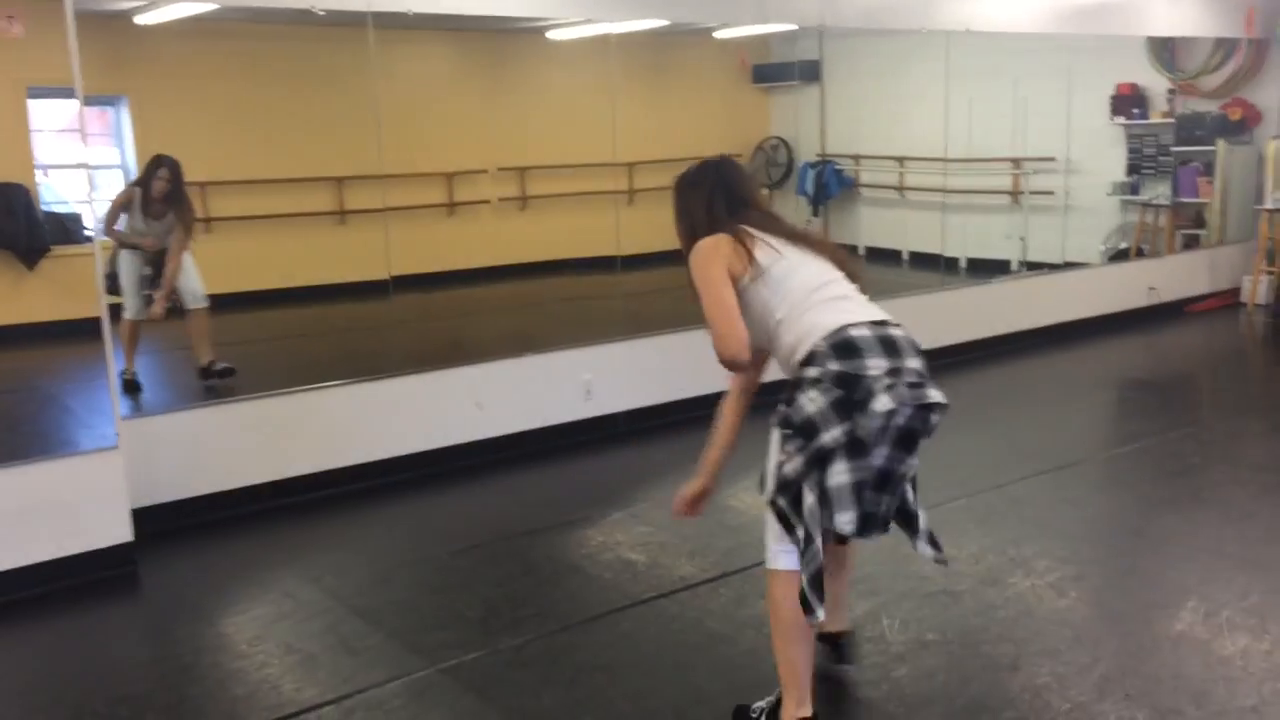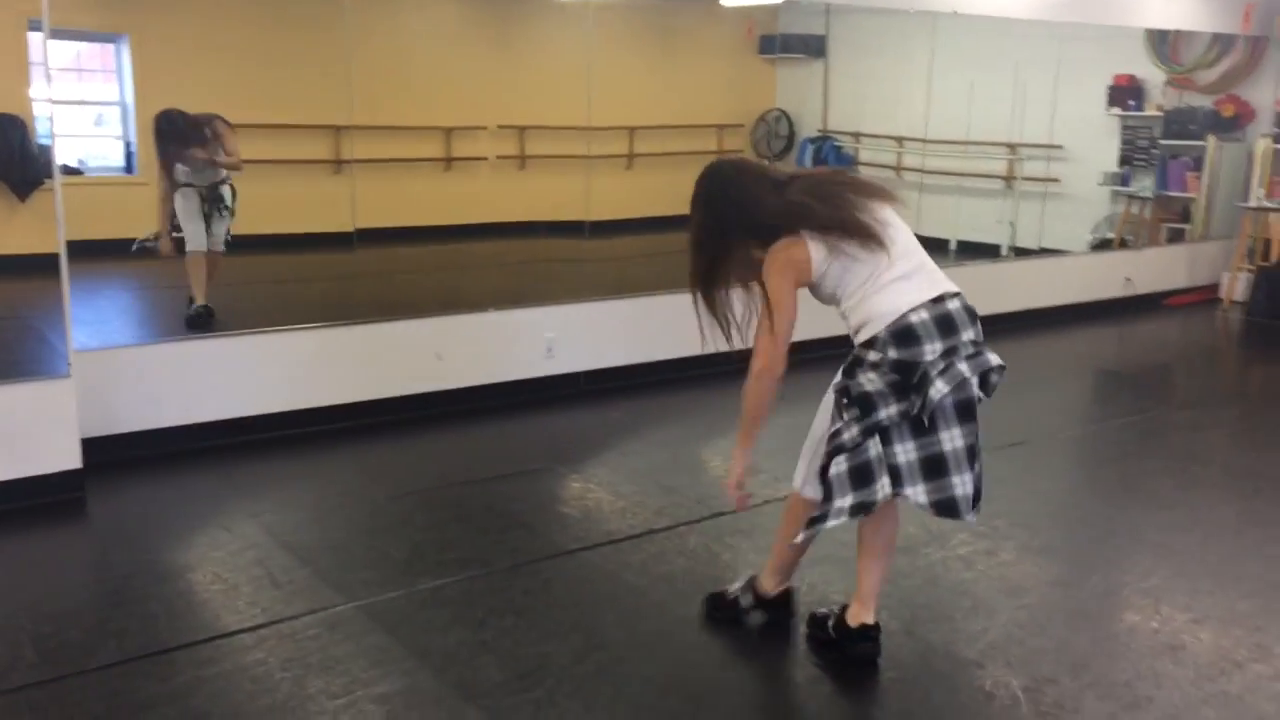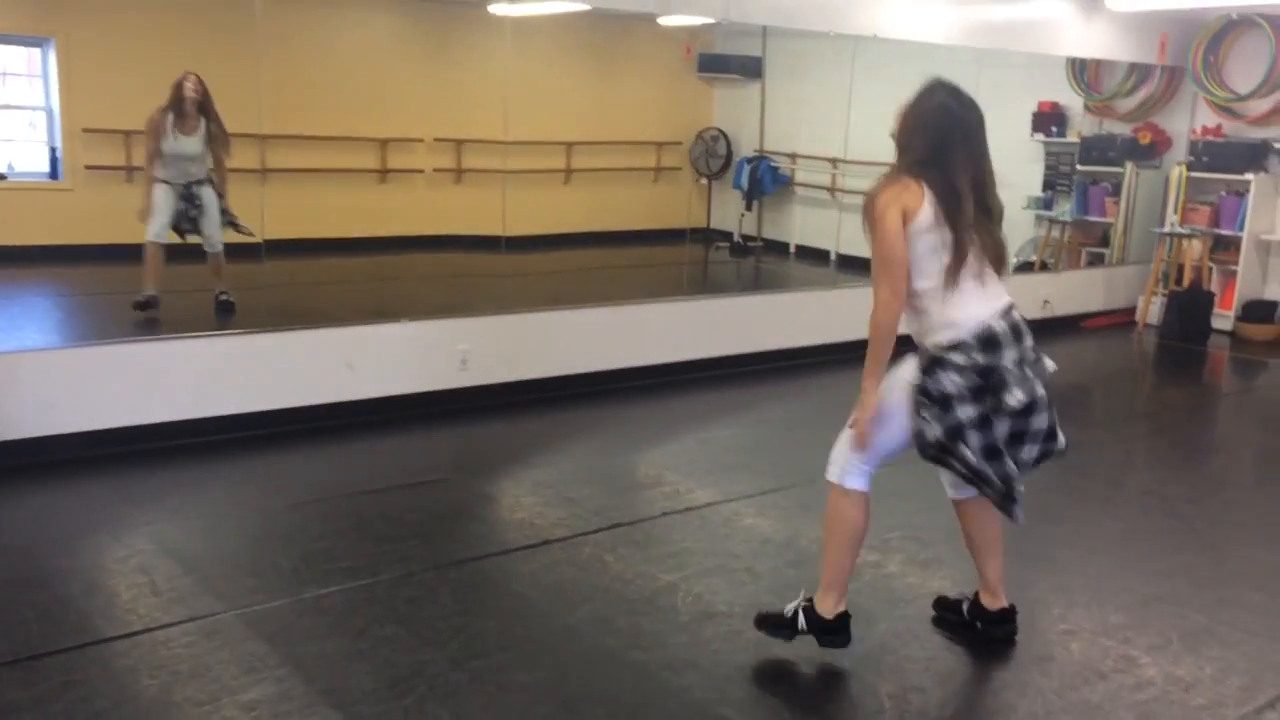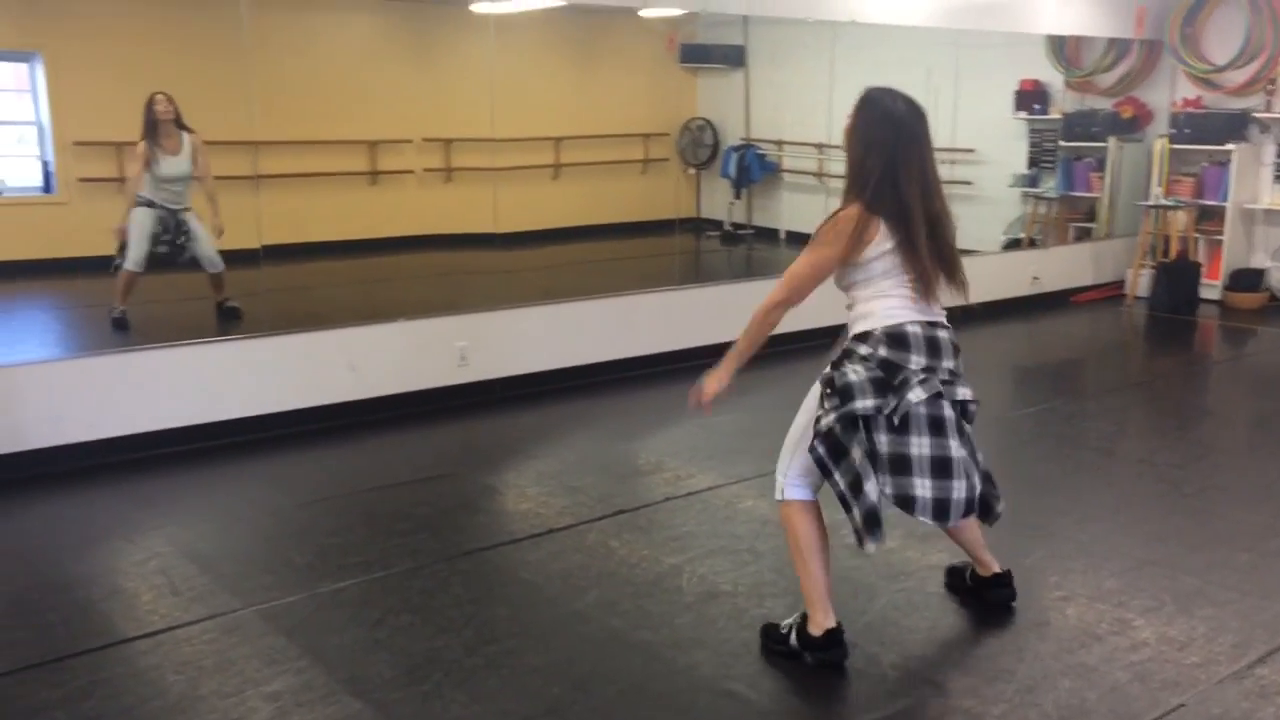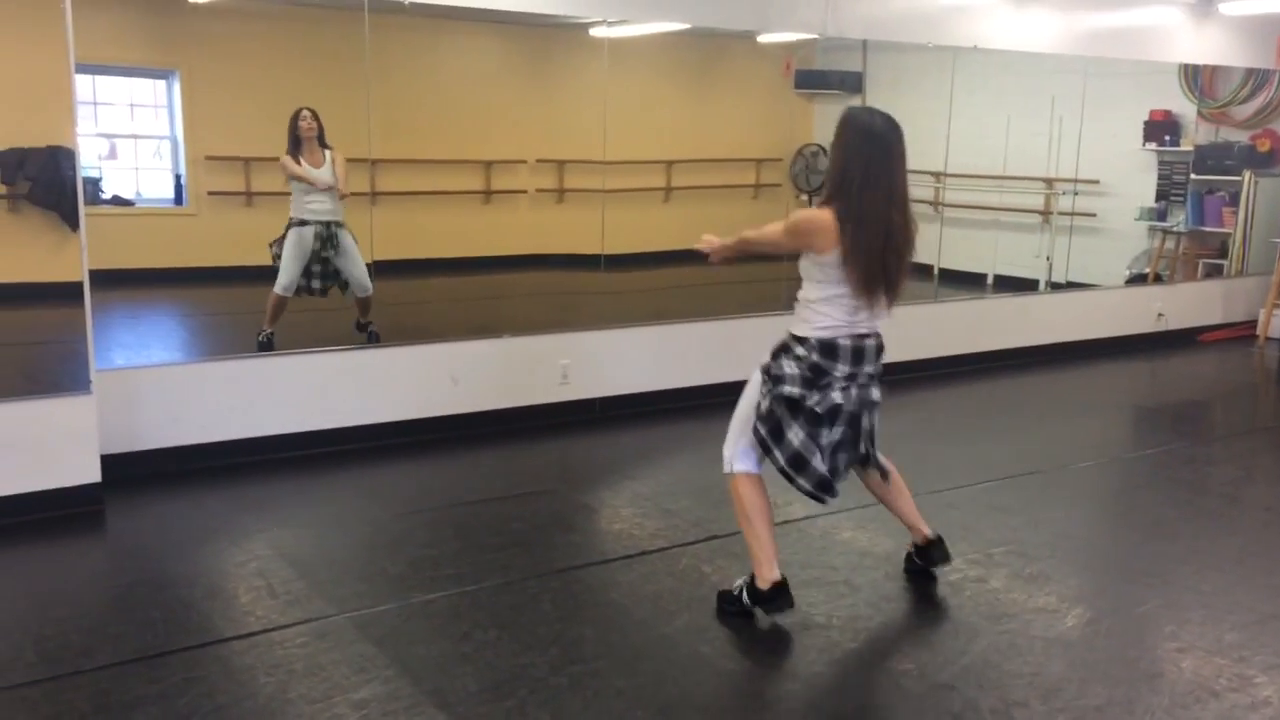
dt=1s
person 1, frame 1
left shoulder: (711, 249)
right shoulder: (783, 246)
left elbow: (732, 351)
right elbow: (746, 381)
left wrist: (758, 356)
right wrist: (706, 476)
left hip: (841, 372)
right hip: (899, 363)
left knee: (789, 542)
right knee: (824, 508)
right ankle: (833, 630)
person 1, frame 2
left shoulder: (786, 253)
right shoulder: (845, 196)
left elbow: (770, 364)
left wrist: (741, 453)
left hip: (895, 349)
right hip: (957, 325)
left knee: (819, 472)
right knee: (883, 479)
left ankle: (769, 591)
right ankle: (860, 621)
person 1, frame 3
left shoulder: (894, 194)
right shoulder: (968, 196)
left elbow: (891, 301)
left wrist: (870, 387)
left hip: (957, 360)
right hip: (1006, 341)
left knee: (849, 460)
right knee: (964, 477)
left ankle: (827, 611)
right ankle: (994, 606)
person 1, frame 4
left shoulder: (852, 221)
right shoulder: (925, 210)
left elbow: (780, 299)
left wrist: (724, 369)
left hip: (875, 358)
right hip: (938, 353)
left knee: (794, 485)
right knee: (929, 475)
left ankle: (819, 630)
right ankle: (991, 575)
person 1, frame 5
left shoulder: (817, 223)
right shoulder: (893, 224)
left elbow: (760, 239)
left wrist: (720, 248)
right wrist: (736, 244)
left hip: (808, 358)
right hip: (864, 357)
left knee: (740, 457)
right knee: (862, 454)
left ankle: (767, 583)
right ankle: (926, 540)
person 2, frame 1
left shoulder: (180, 209)
right shoulder: (131, 196)
left elbow: (176, 257)
right elbow: (109, 229)
left wrist: (162, 297)
right wrist: (142, 242)
left hip: (170, 249)
right hip: (135, 250)
left knee: (196, 296)
right knee: (134, 309)
left ankle: (206, 362)
right ankle: (128, 369)
person 2, frame 2
left shoulder: (214, 127)
right shoulder: (169, 148)
left elbow: (237, 162)
right elbow: (165, 191)
left wrist: (209, 159)
right wrist: (164, 235)
left hip: (218, 185)
right hip: (187, 187)
left knee: (217, 243)
right knee: (195, 241)
left ankle: (198, 298)
right ankle: (198, 304)
person 2, frame 3
left shoulder: (210, 125)
right shoulder: (159, 120)
left elbow: (219, 163)
right elbow: (150, 161)
left wrist: (223, 196)
right wrist: (147, 198)
left hip: (200, 185)
right hip: (166, 185)
left knee: (213, 240)
right knee: (155, 232)
left ankle: (221, 292)
right ankle: (150, 292)
person 2, frame 4
left shoulder: (193, 141)
right shoulder: (145, 147)
left elbow: (205, 178)
right elbow: (133, 181)
left wrist: (216, 215)
right wrist: (127, 219)
left hip: (180, 210)
right hip: (148, 207)
left knee: (212, 259)
right knee: (135, 257)
left ankle: (223, 302)
right ankle: (118, 309)
person 2, frame 5
left shoulder: (334, 156)
right shoulder: (289, 160)
left elbow: (340, 174)
right elbow: (301, 174)
left wrist: (342, 186)
right wrist: (319, 183)
left hip: (335, 228)
right hip: (302, 227)
left knee: (363, 284)
right knee: (285, 283)
left ankle: (365, 322)
right ankle: (267, 331)
